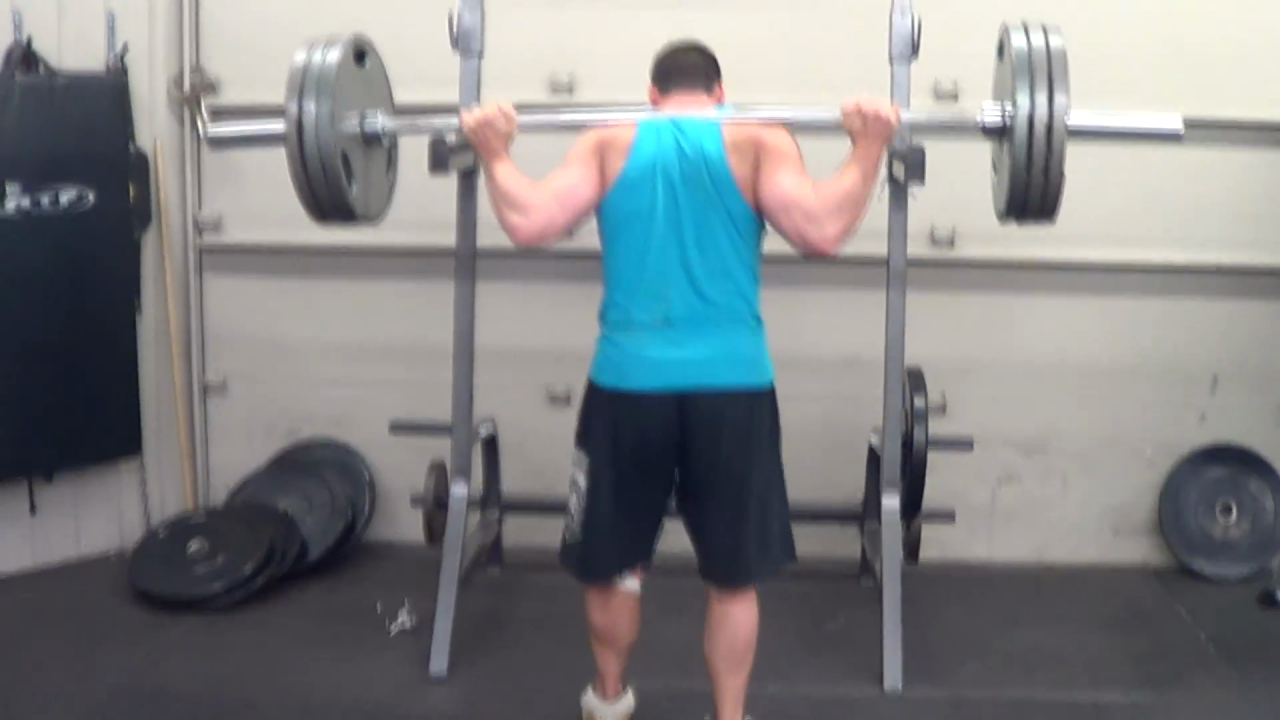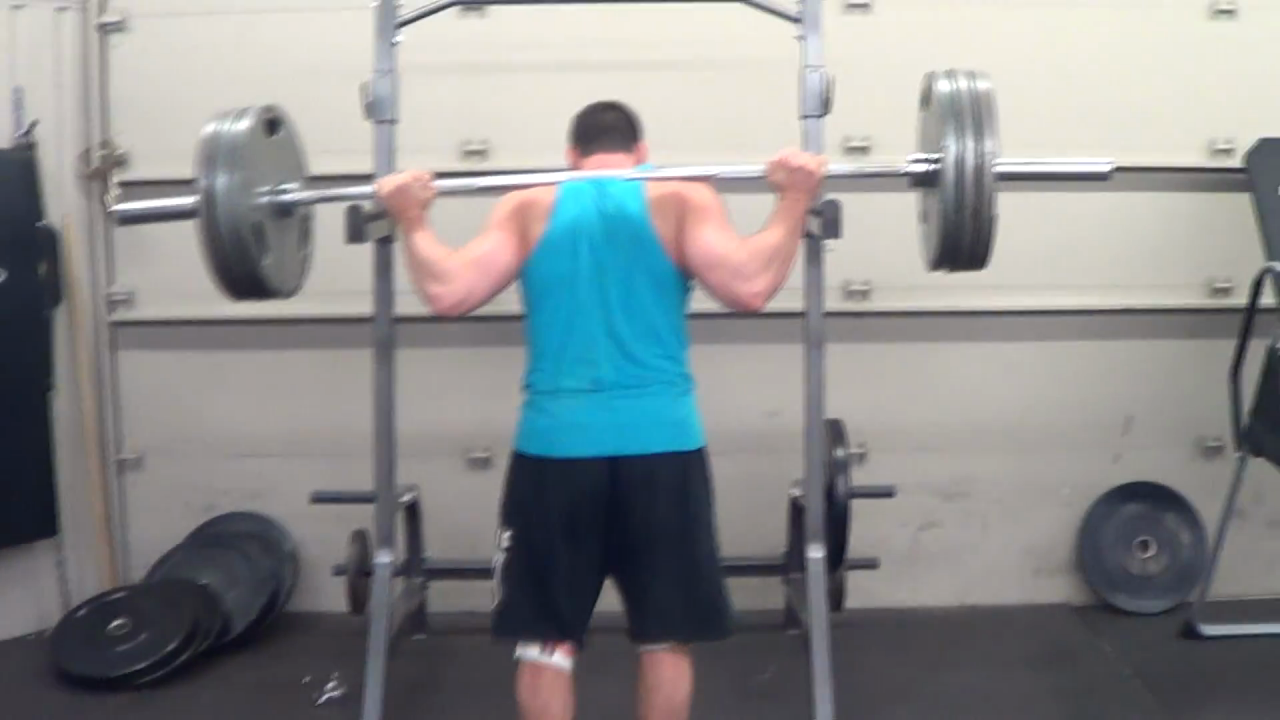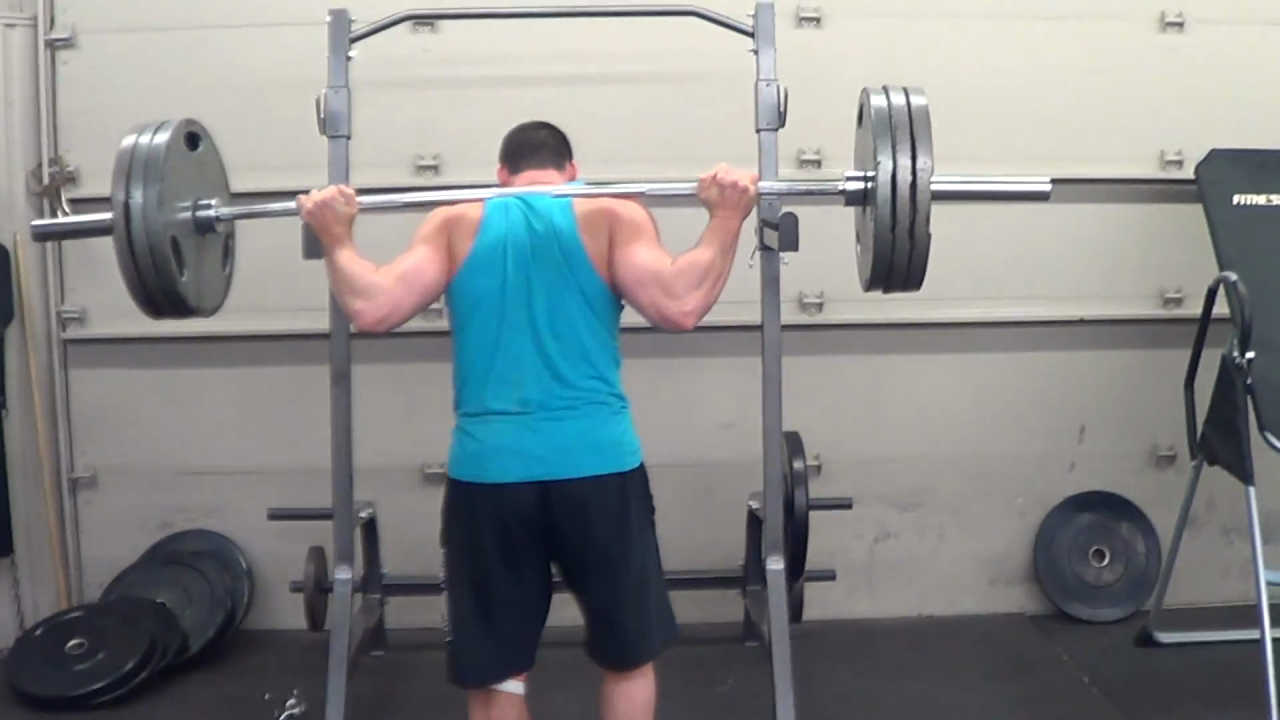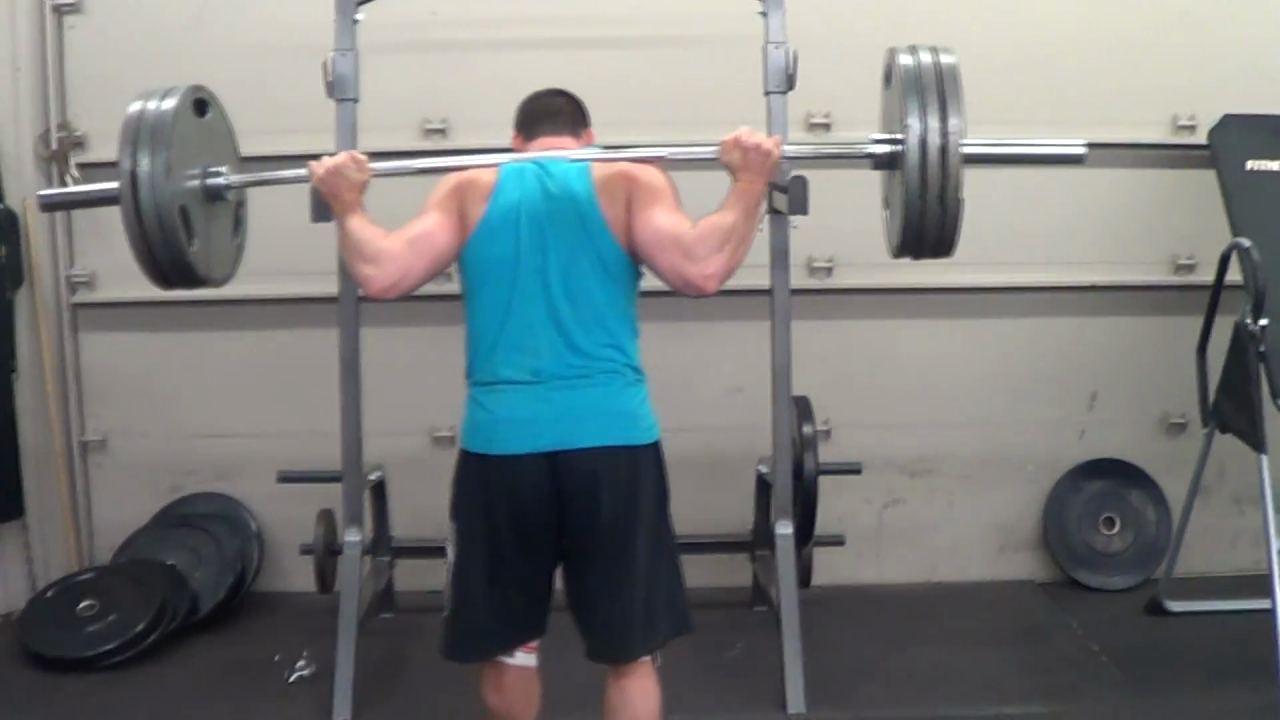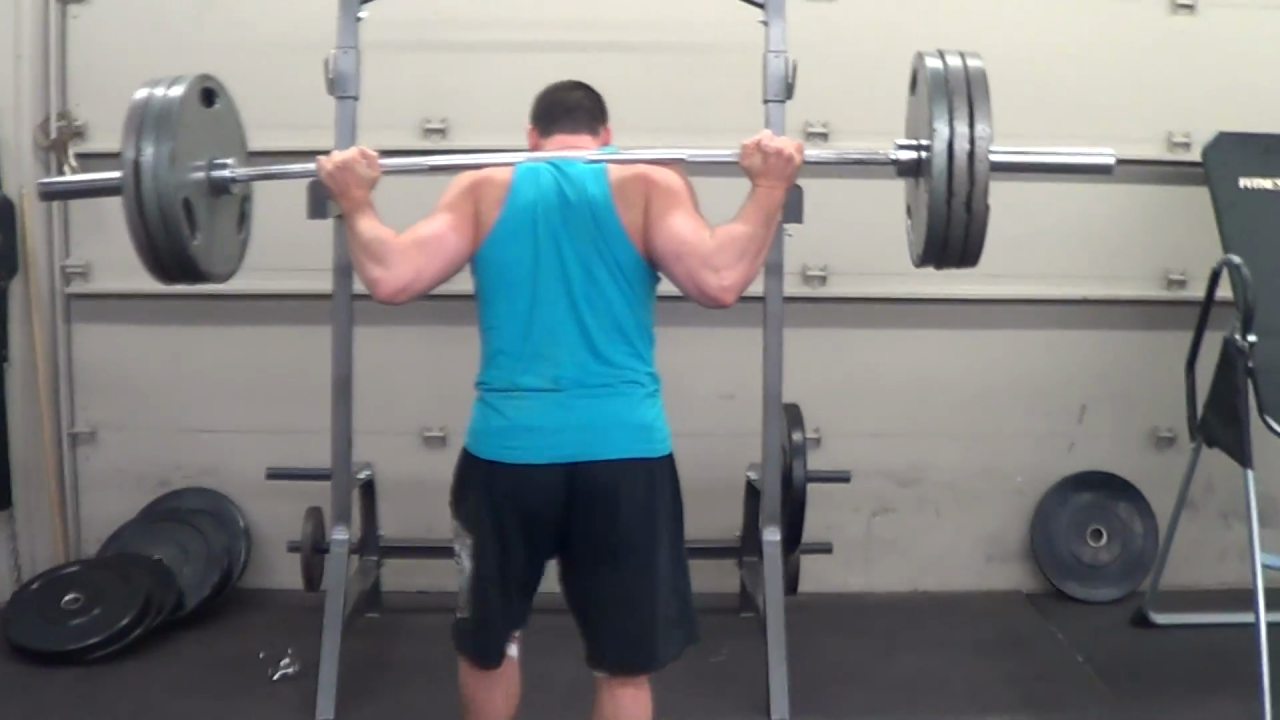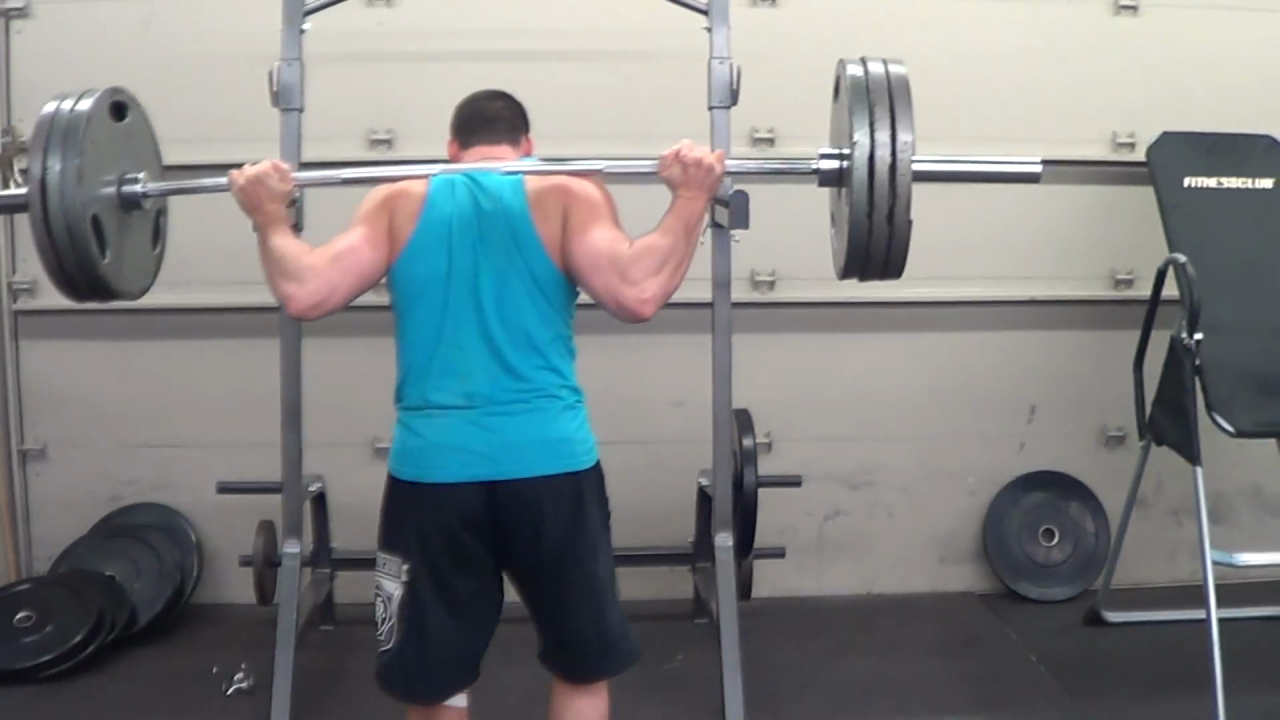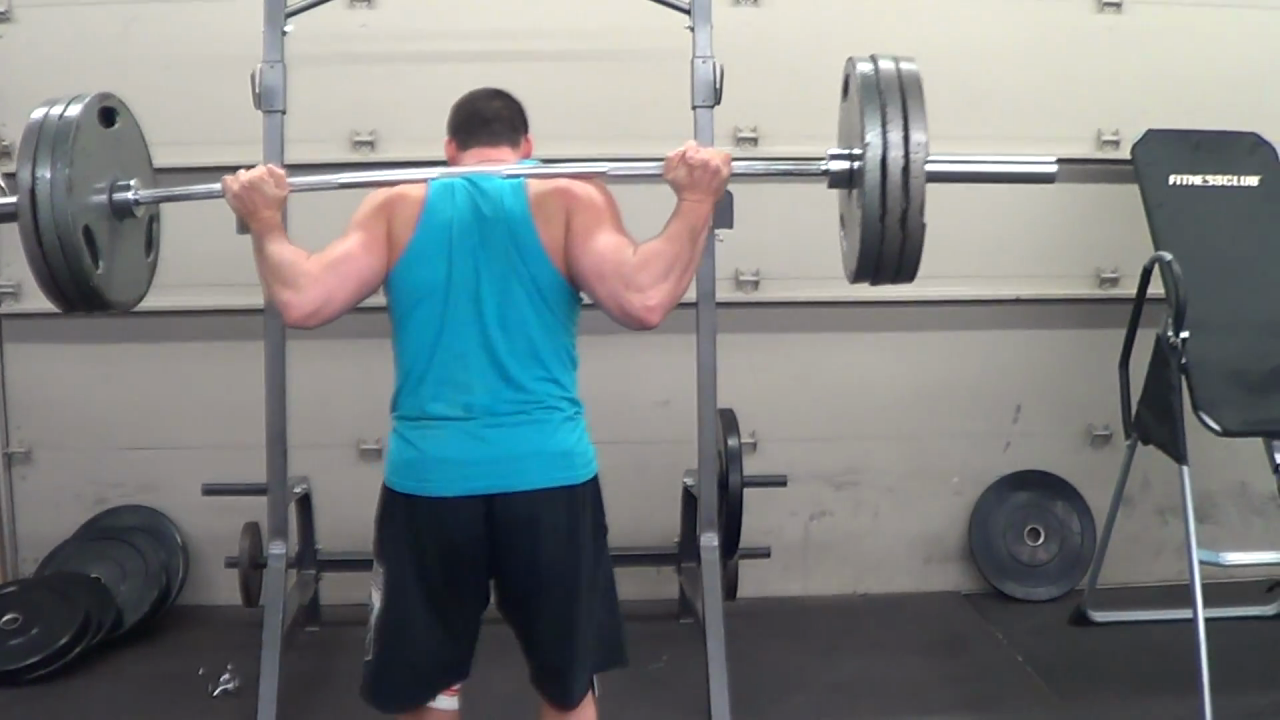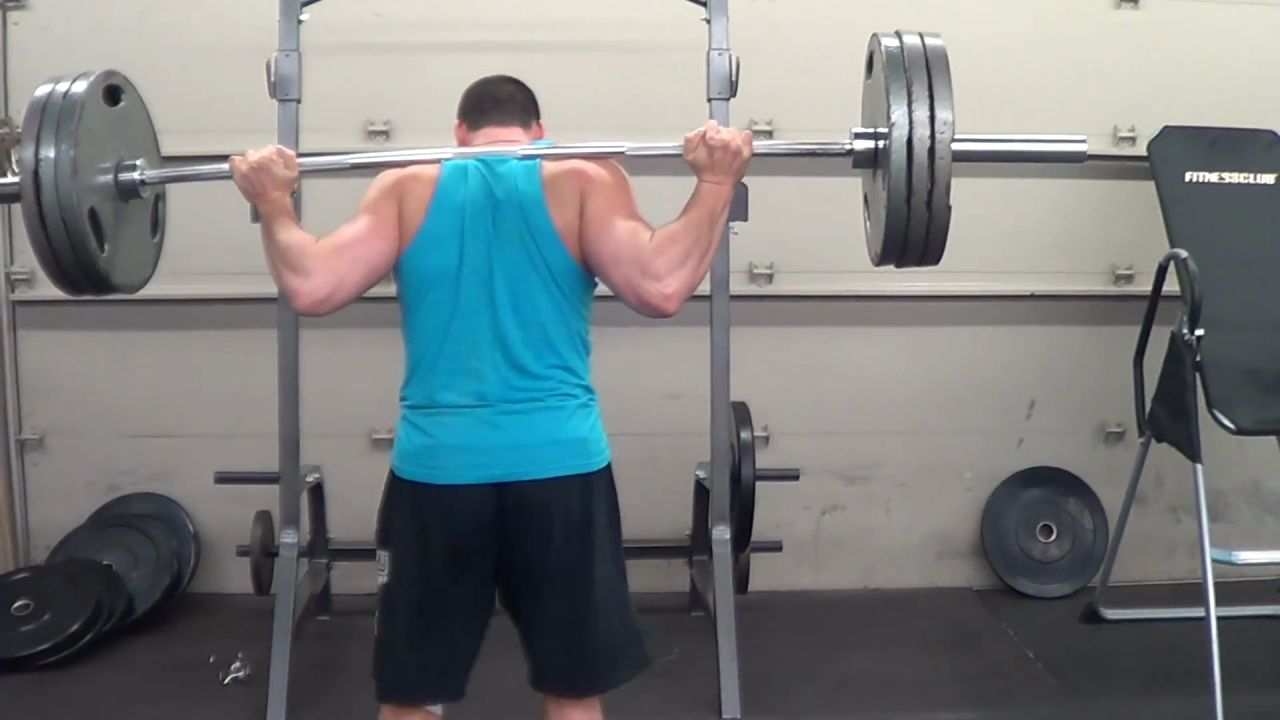
dt=0.4s
person 1, frame 1
left shoulder: (607, 144)
right shoulder: (758, 142)
left elbow: (528, 224)
right elbow: (822, 231)
left wrist: (494, 153)
right wrist: (869, 148)
left hip: (628, 383)
right hip: (731, 385)
left knee: (613, 565)
right knee: (734, 575)
person 1, frame 2
left shoulder: (527, 208)
right shoulder: (682, 200)
left elbow: (449, 293)
right elbow: (747, 287)
left wrist: (411, 220)
right wrist: (794, 203)
left hip: (554, 448)
right hip: (662, 446)
left knee: (545, 638)
right knee: (665, 636)
person 1, frame 3
left shoulder: (455, 224)
right shoulder: (613, 217)
left elbow: (372, 309)
right elbow: (679, 308)
left wrist: (336, 235)
right wrist: (726, 218)
left hip: (490, 472)
right hip: (598, 467)
right knee: (628, 654)
person 1, frame 4
left shoulder: (468, 190)
right shoulder: (629, 181)
left elbow: (383, 276)
right elbow: (700, 271)
left wrist: (347, 203)
right wrist: (749, 182)
left hip: (501, 443)
right hip: (613, 439)
left knee: (507, 643)
right knee: (630, 649)
person 1, frame 5
left shoulder: (482, 189)
right shoulder: (648, 184)
left elbow: (392, 279)
right elbow: (719, 281)
left wrist: (355, 199)
right wrist: (769, 186)
left hip: (507, 448)
right hip: (625, 449)
left knee: (487, 641)
right knee: (624, 662)
person 1, frame 6
left shoulder: (398, 203)
right shoulder: (567, 196)
left elbow: (305, 294)
right elbow: (638, 295)
left wrist: (269, 213)
right wrist: (691, 197)
left hip: (432, 471)
right hip: (551, 464)
right knee: (582, 666)
person 1, frame 7
left shoulder: (395, 207)
right shoulder: (570, 200)
left elbow: (303, 302)
right elbow: (644, 302)
left wrist: (264, 220)
right wrist: (697, 201)
left hip: (428, 480)
right hip: (548, 477)
person 1, frame 8
left shoulder: (405, 189)
right shoulder: (584, 181)
left elbow: (311, 289)
right elbow: (660, 289)
left wrist: (271, 200)
right wrist: (717, 182)
left hip: (435, 469)
right hip: (560, 466)
